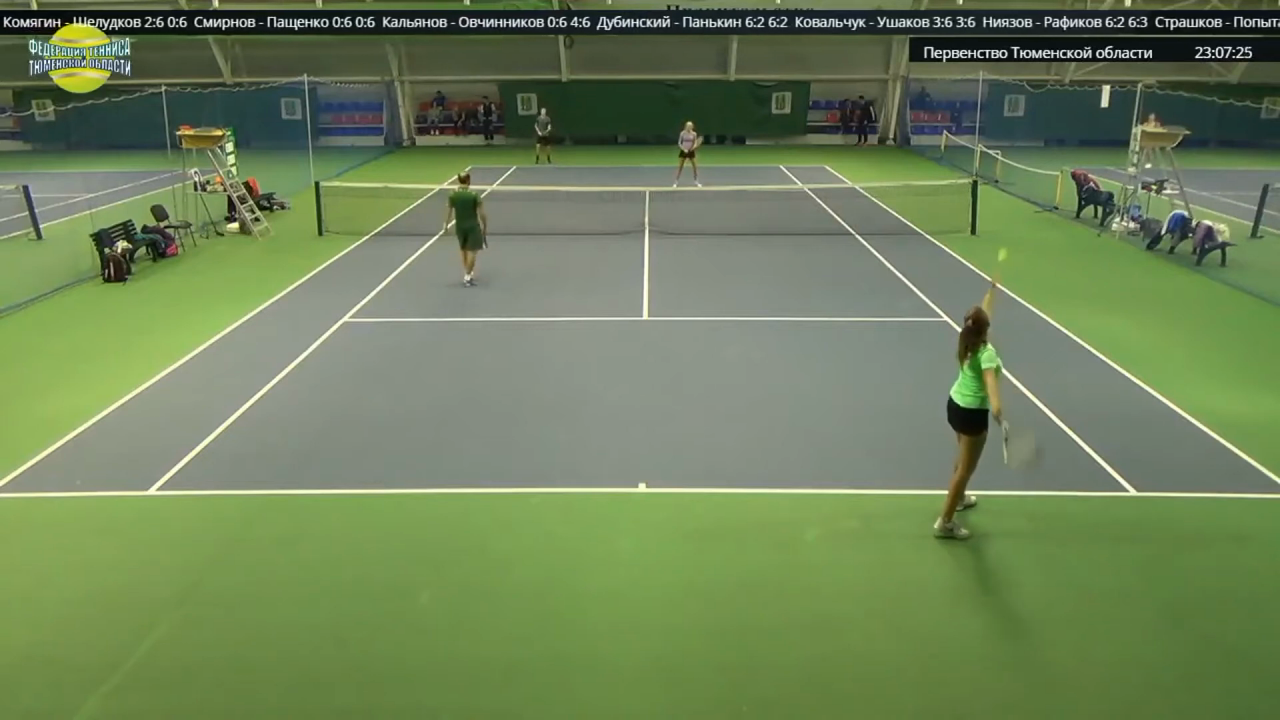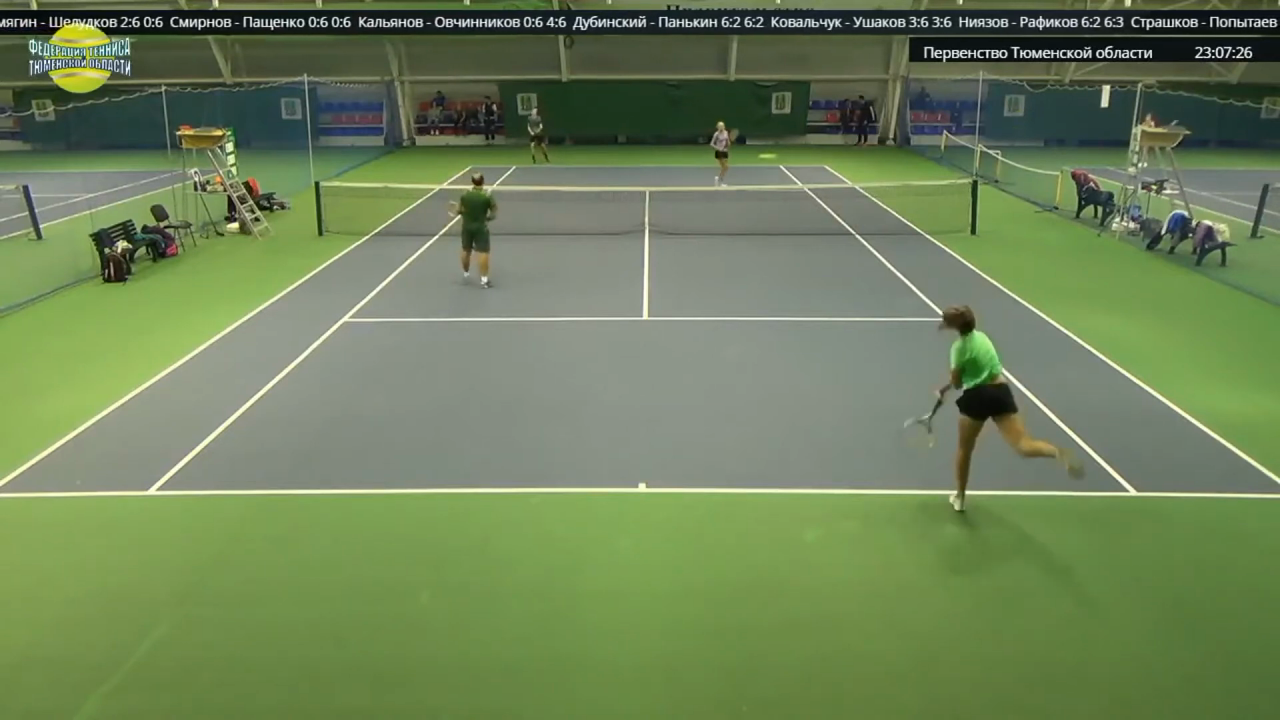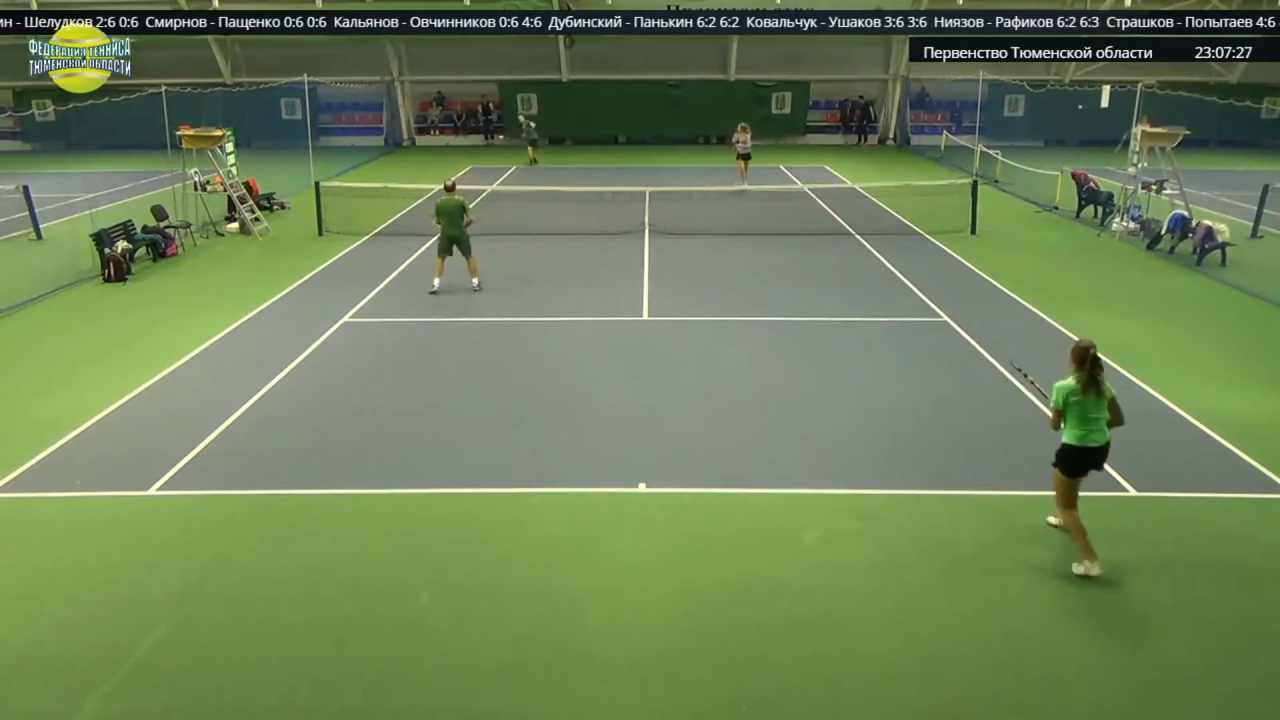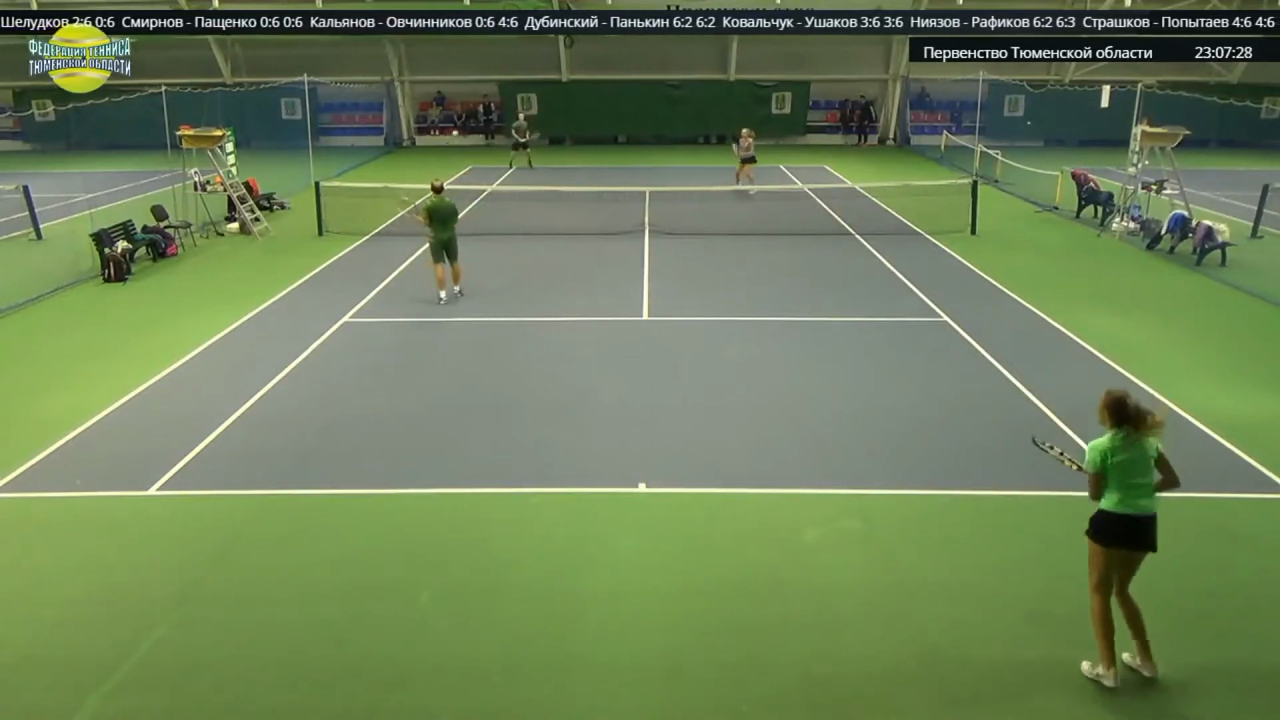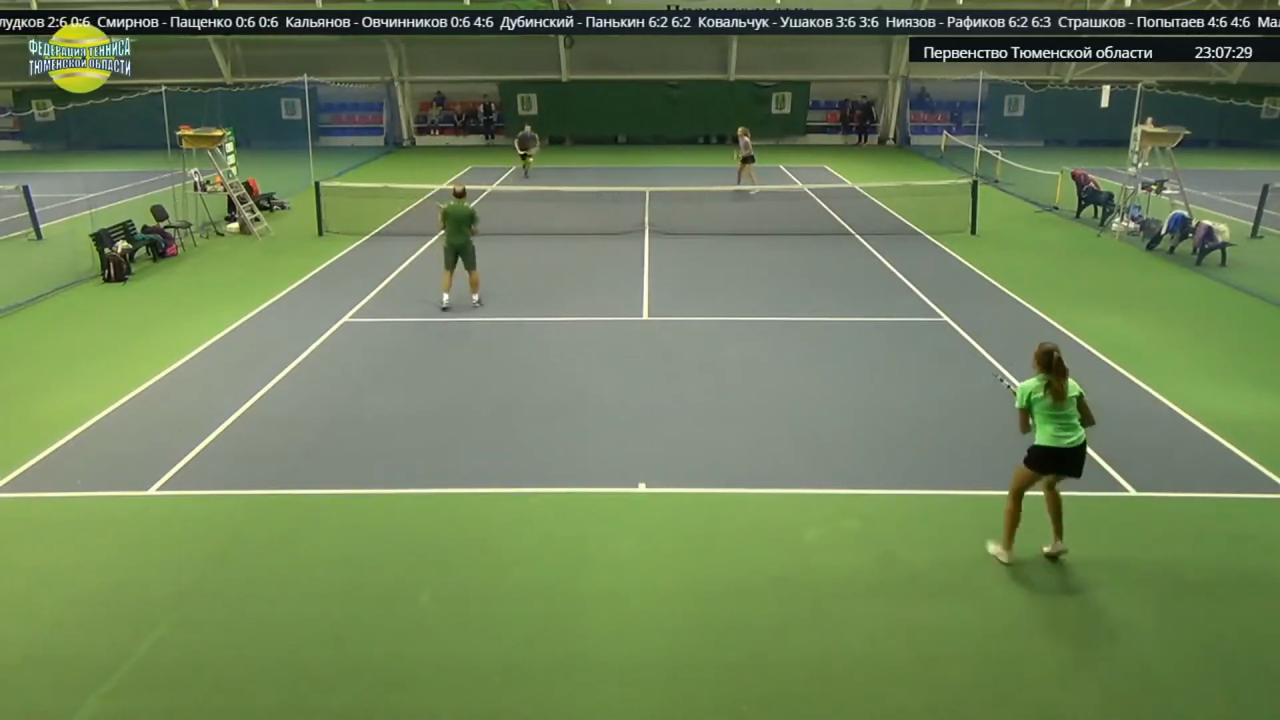
dt=1s
person 1, frame 1
left shoulder: (966, 340)
right shoulder: (987, 352)
left elbow: (982, 313)
right elbow: (990, 381)
left wrist: (991, 291)
right wrist: (995, 405)
left hip: (955, 404)
right hip: (973, 413)
left knee: (963, 457)
right knee: (966, 467)
left ankle: (959, 498)
right ankle: (945, 522)
person 1, frame 2
left shoulder: (959, 347)
right shoulder: (978, 336)
left elbow: (956, 383)
left wrist: (944, 390)
left hip: (977, 397)
right hip: (1000, 392)
left knee: (964, 449)
right knee: (1023, 446)
left ankle: (959, 498)
right ankle: (1059, 454)
person 1, frame 3
left shoulder: (1062, 387)
right shoulder: (1103, 385)
left elbow: (1055, 425)
right elbow: (1118, 420)
left hip: (1075, 451)
right hip: (1100, 448)
left knee: (1066, 506)
right knee: (1068, 486)
left ankle: (1091, 562)
right ankle: (1066, 520)
person 1, frame 4
left shoulder: (1099, 447)
right shoulder: (1148, 440)
left elbow: (1095, 495)
right elbow: (1172, 481)
left hip: (1113, 521)
right hip: (1145, 523)
left knee: (1100, 593)
right knee: (1121, 590)
left ankle: (1106, 668)
right ankle: (1145, 659)
person 1, frame 5
left shoulder: (1026, 388)
right shoulder: (1071, 384)
left elbow: (1024, 428)
right elbow: (1089, 420)
left hip: (1048, 451)
right hip: (1076, 450)
left knee: (1015, 492)
right knee: (1049, 485)
left ankle: (1005, 548)
right ankle: (1057, 542)
